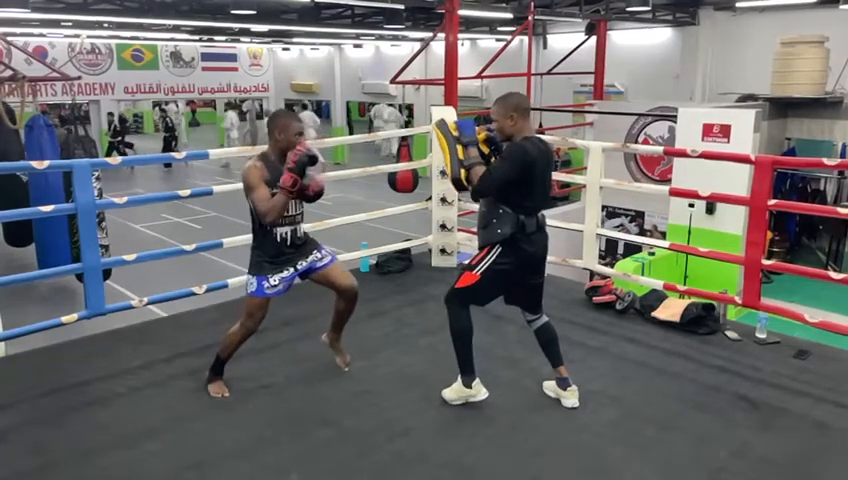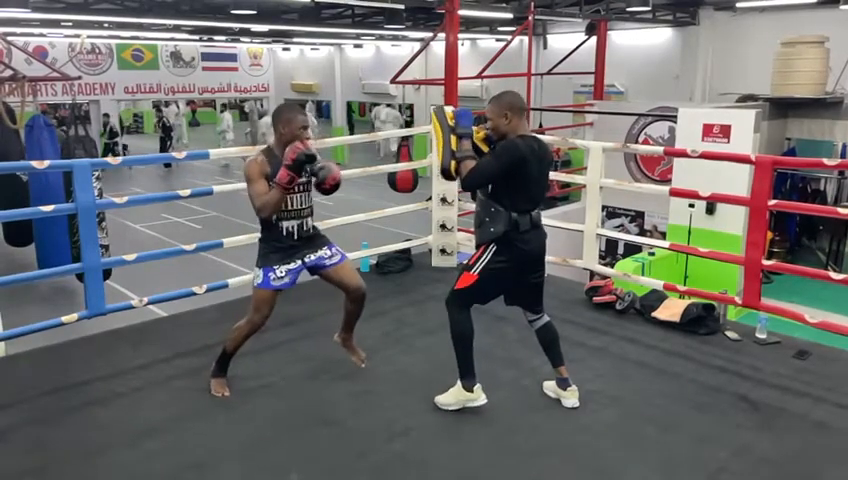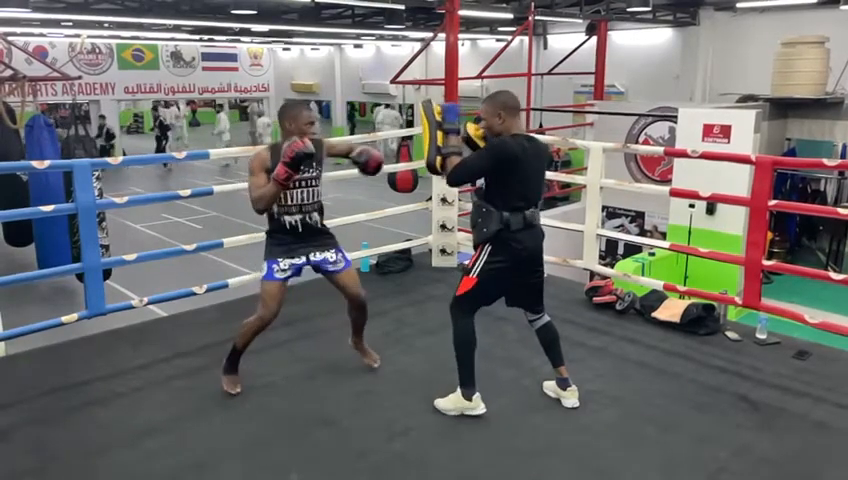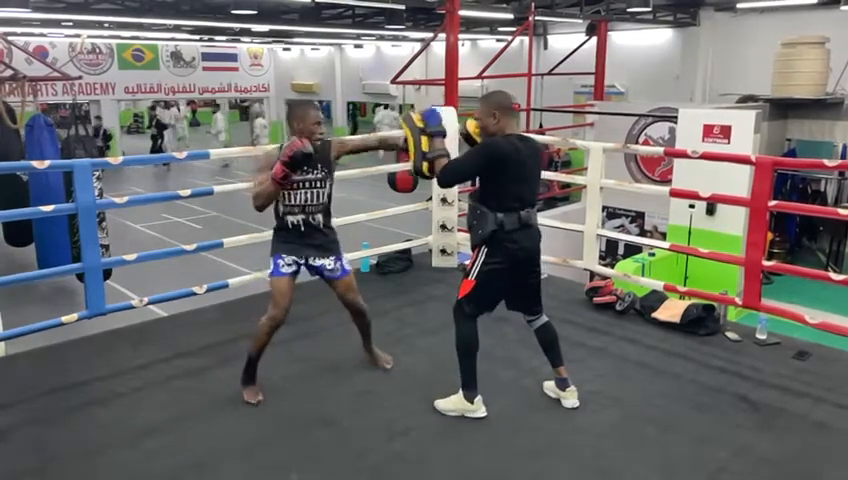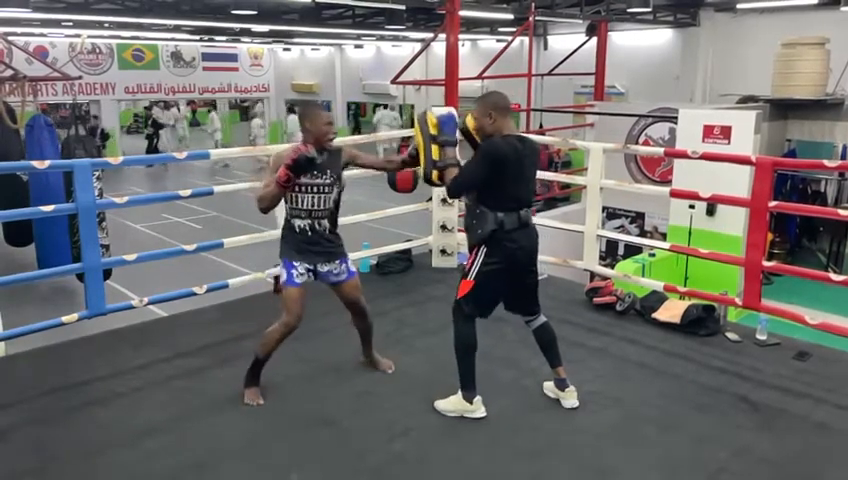
dt=0.4s
person 1, frame 1
left shoulder: (519, 151)
right shoulder: (541, 149)
left elbow: (483, 187)
left wrist: (470, 145)
left hip: (510, 245)
right hip: (532, 241)
left knee: (456, 300)
right knee: (533, 312)
left ankle: (468, 383)
right ankle: (564, 384)
person 1, frame 2
left shoulder: (511, 149)
right shoulder: (540, 149)
left elbow: (470, 180)
left wrist: (465, 138)
right wrist: (490, 145)
left hip: (506, 244)
right hip: (531, 239)
left knee: (457, 302)
right knee: (534, 311)
left ankle: (468, 387)
right ankle: (564, 385)
person 1, frame 3
left shoulder: (502, 148)
right shoulder: (538, 149)
left elbow: (455, 176)
left wrist: (451, 133)
left hip: (502, 243)
right hip: (530, 238)
left knee: (461, 309)
right knee: (535, 310)
left ankle: (468, 396)
right ankle: (565, 384)
person 1, frame 4
left shoulder: (493, 148)
right shoulder: (534, 149)
left elbow: (446, 177)
left wrist: (436, 136)
left hip: (499, 244)
right hip: (527, 238)
left knee: (465, 312)
right knee: (533, 311)
left ankle: (470, 398)
right ankle: (564, 384)
person 1, frame 5
left shoulder: (493, 150)
right shoulder: (530, 148)
left elbow: (455, 188)
left wrist: (447, 144)
left hip: (497, 244)
right hip: (525, 238)
left knee: (463, 313)
right knee: (531, 311)
left ankle: (469, 399)
right ankle: (563, 385)
person 2, frame 1
left shoulder: (291, 160)
right shoulder: (255, 169)
right elbow: (268, 215)
left wrist: (310, 186)
right wrist: (293, 176)
left hip: (302, 246)
right hip: (269, 258)
left knee: (349, 288)
right knee: (250, 323)
left ankle: (334, 338)
right ankle: (214, 374)
person 2, frame 2
left shoulder: (301, 154)
right shoulder: (258, 164)
left elbow: (322, 172)
right elbow: (264, 210)
left wrist: (327, 173)
right wrist: (289, 172)
left hip: (312, 240)
right hip: (277, 250)
left knee: (357, 289)
right knee: (257, 319)
left ankle: (346, 337)
right ankle: (219, 370)
person 2, frame 3
left shoulder: (318, 148)
right shoulder: (263, 158)
left elbow: (351, 149)
right elbow: (259, 204)
left wrist: (363, 155)
right wrist: (287, 168)
left hip: (319, 238)
right hip: (283, 244)
left knee: (357, 296)
right knee: (265, 315)
left ankle: (358, 341)
right ankle: (230, 366)
person 2, frame 4
left shoulder: (331, 149)
right shoulder: (274, 157)
left elbow: (374, 142)
right elbow: (259, 203)
left wrist: (406, 142)
right wrist: (285, 168)
left hip: (323, 241)
right hip: (287, 244)
left knee: (355, 303)
right knee: (277, 314)
left ankle: (369, 347)
right ankle: (248, 377)
person 2, frame 5
left shoulder: (342, 156)
right shoulder: (284, 158)
left elbow: (384, 163)
right elbow: (264, 205)
left wrist: (410, 159)
right wrist: (289, 173)
left hip: (330, 247)
right hip: (296, 250)
left knee: (358, 304)
right knee: (290, 320)
left ankle: (369, 353)
right ankle: (251, 378)
